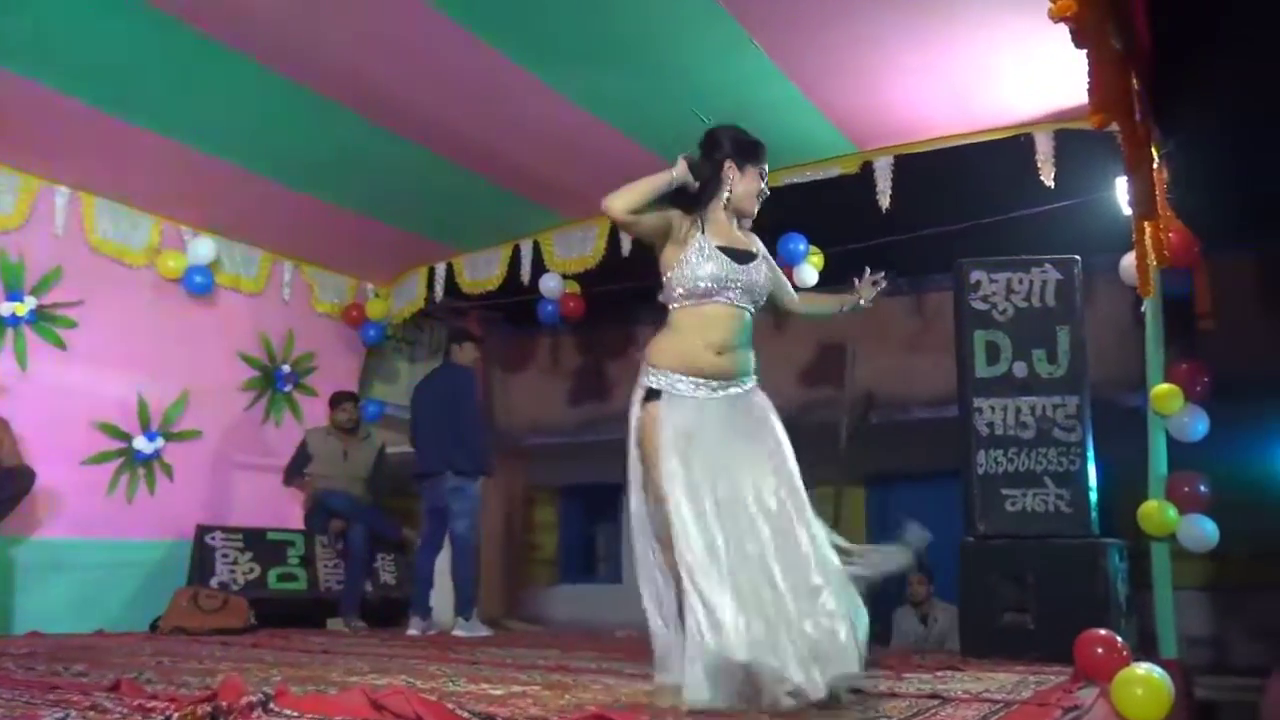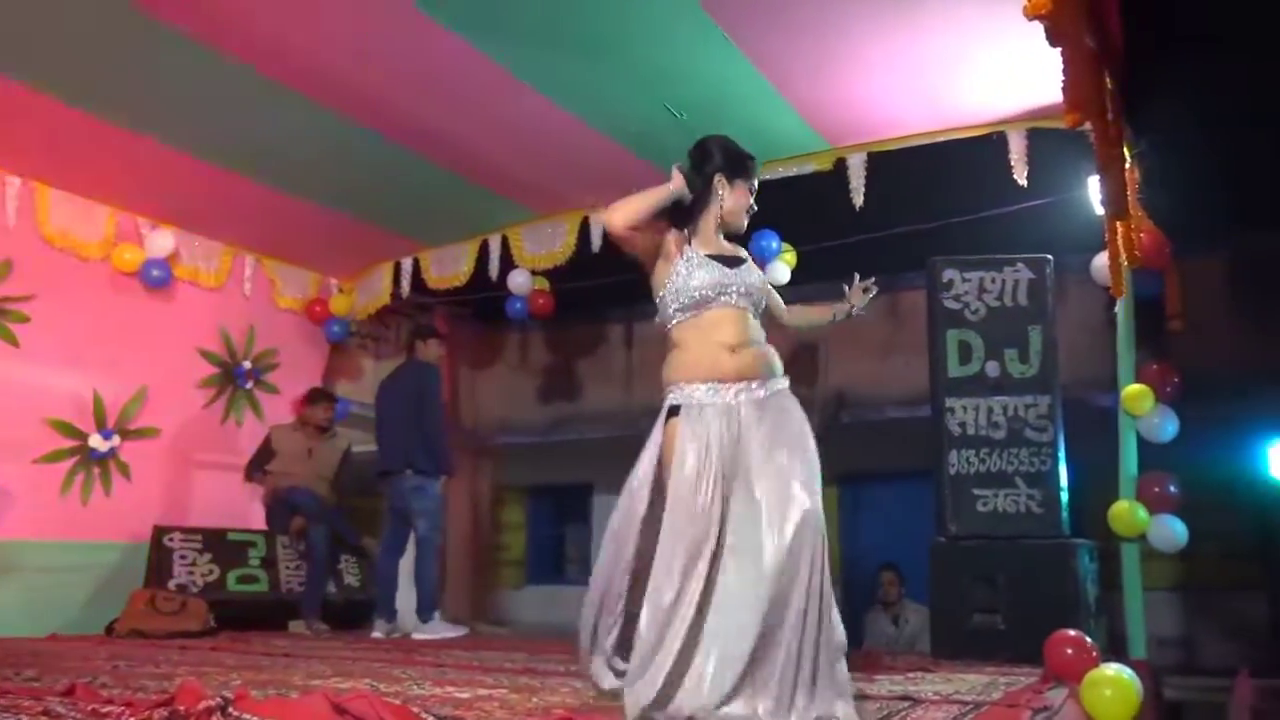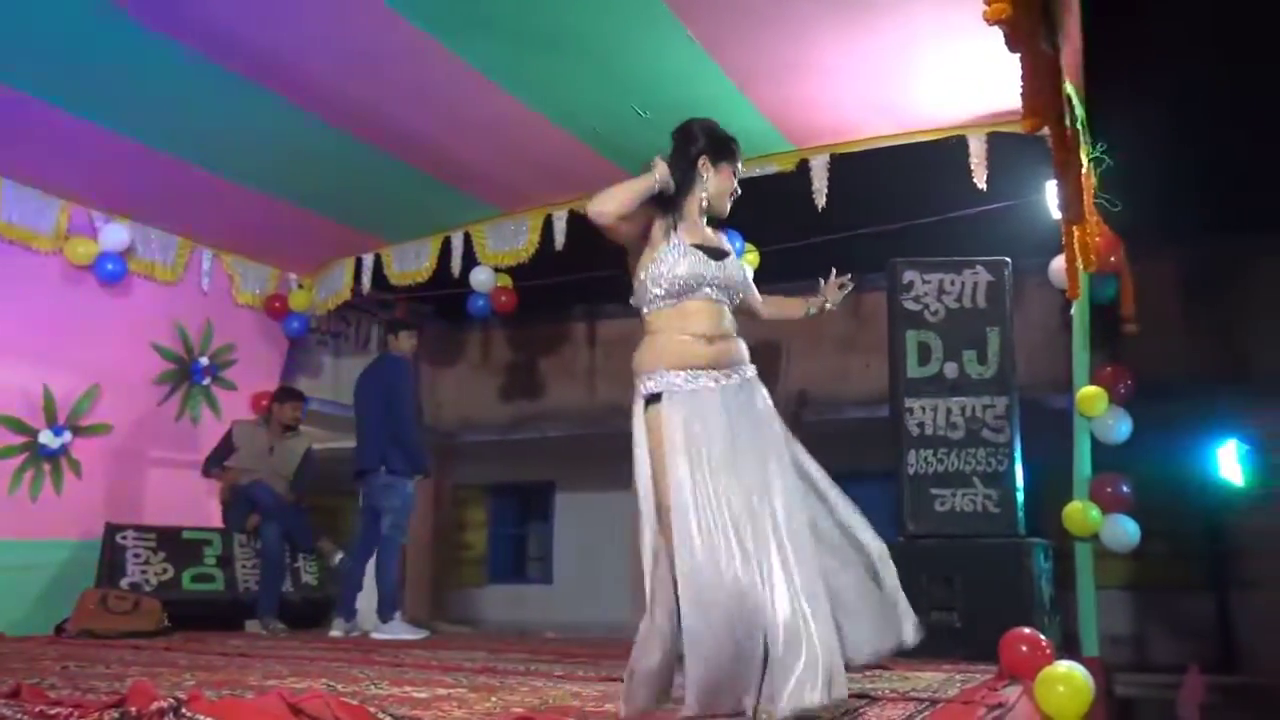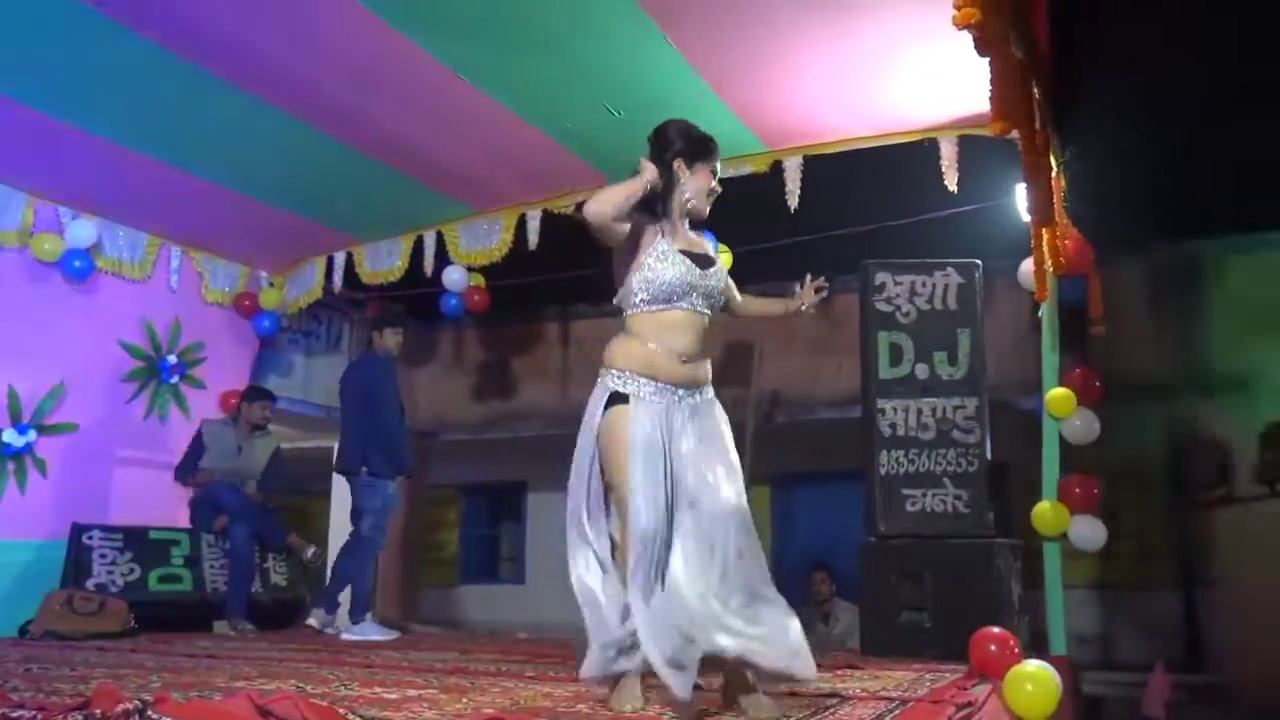
dt=0.4s
person 1, frame 1
left shoulder: (752, 246)
right shoulder: (678, 227)
left elbow: (794, 302)
right elbow: (613, 208)
left wrist: (854, 298)
right wrist: (679, 177)
left hip: (735, 399)
right hip: (672, 394)
left knee: (772, 516)
right knee: (686, 527)
left ankle: (793, 659)
right ankle: (687, 665)
person 1, frame 2
left shoulder: (742, 258)
right shoulder: (667, 244)
left elbow: (785, 315)
right elbow: (614, 222)
left wrist: (844, 308)
right wrist: (674, 189)
left hip: (768, 403)
right hip: (697, 410)
left knee: (790, 532)
right knee: (683, 542)
person 1, frame 3
left shoulder: (721, 244)
right shoulder: (652, 228)
left elbow: (760, 307)
right elbow: (600, 212)
left wrist: (821, 302)
right wrist: (659, 178)
left hip: (737, 393)
right hip: (672, 395)
left knee: (767, 526)
right knee: (692, 539)
person 1, frame 4
left shoulder: (702, 245)
right shoulder: (639, 232)
left elbow: (736, 303)
right elbow: (596, 213)
left wrist: (794, 305)
right wrist: (647, 179)
left hip: (694, 404)
right hip: (633, 396)
left knee: (721, 517)
right knee: (638, 532)
left ankle: (736, 665)
right ankle: (628, 667)
person 2, frame 1
left shoulder: (425, 384)
right shoulder: (463, 377)
left elbow: (415, 433)
right elbow: (473, 425)
right wrist: (482, 466)
left hip: (430, 474)
right hip: (460, 473)
left knee: (429, 544)
right knee: (464, 543)
left ankle: (419, 617)
right ankle: (465, 618)
person 2, frame 2
left shoulder: (390, 381)
right shoulder: (427, 374)
left elbow: (381, 429)
right elbow: (434, 424)
right wrist: (444, 467)
left hip: (392, 472)
right hip: (420, 472)
left knee: (391, 545)
right knee: (428, 543)
left ankle: (384, 619)
right ankle: (428, 619)
person 2, frame 3
left shoulder: (369, 374)
right shoulder: (399, 368)
right elbow: (407, 421)
right wrist: (420, 464)
left hip: (370, 467)
right hip: (394, 468)
left knee: (364, 542)
right knee: (391, 542)
left ankle: (344, 617)
right ankle: (388, 620)
person 2, frame 4
left shoulder: (356, 369)
right shoulder: (380, 367)
right elbow: (389, 421)
right wrist: (402, 464)
left hip: (358, 464)
right hip: (377, 467)
left knee: (360, 538)
right knee: (370, 541)
left ankle: (325, 609)
right ankle: (360, 620)
person 3, frame 1
left shoulder: (374, 445)
right shoulder: (314, 439)
right elbow: (290, 475)
left wrist: (346, 517)
right wrist: (309, 488)
left hip: (357, 515)
right hip: (322, 514)
left knee: (359, 532)
right knee: (332, 498)
left ankle: (350, 613)
right ankle: (402, 534)
person 3, frame 2
left shoulder: (340, 445)
right shoulder: (279, 435)
right elbow: (251, 470)
left wrist: (308, 514)
right wrist: (270, 482)
left hip: (320, 514)
right hip: (284, 512)
left knee: (319, 532)
right knee: (297, 495)
left ankle: (311, 615)
right ankle: (361, 542)
person 3, frame 3
left shoulder: (302, 445)
right shoulder: (241, 430)
left elbow: (298, 492)
right elbow: (209, 466)
left wrist: (264, 512)
right wrist: (227, 477)
left hip: (277, 513)
right hip: (240, 509)
left knee: (273, 531)
right knee: (257, 489)
left ankle: (267, 614)
right ankle: (320, 545)
person 3, frame 4
left shoulder: (270, 445)
right shoulder: (210, 430)
right elbow: (182, 473)
left wrist: (231, 514)
right wrist: (209, 477)
left hip: (245, 514)
right hip: (208, 508)
left knee: (241, 531)
right knee: (221, 491)
left ankle: (236, 615)
right ankle: (291, 541)
